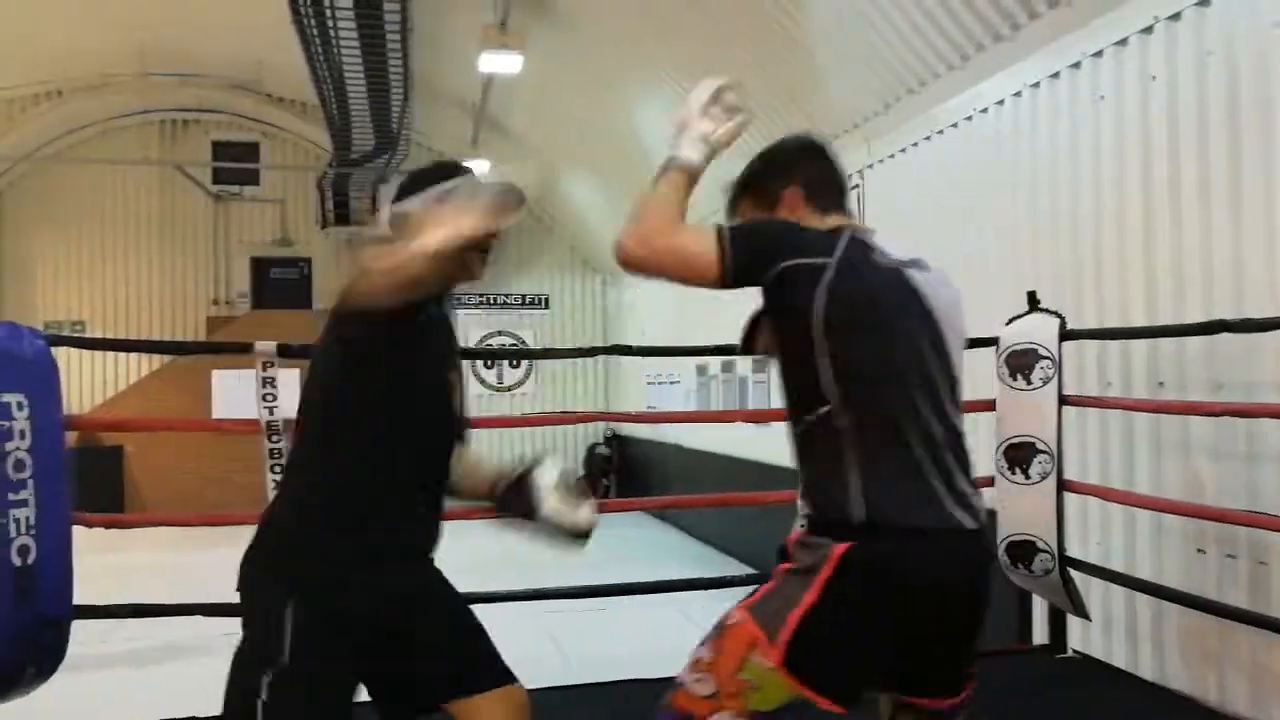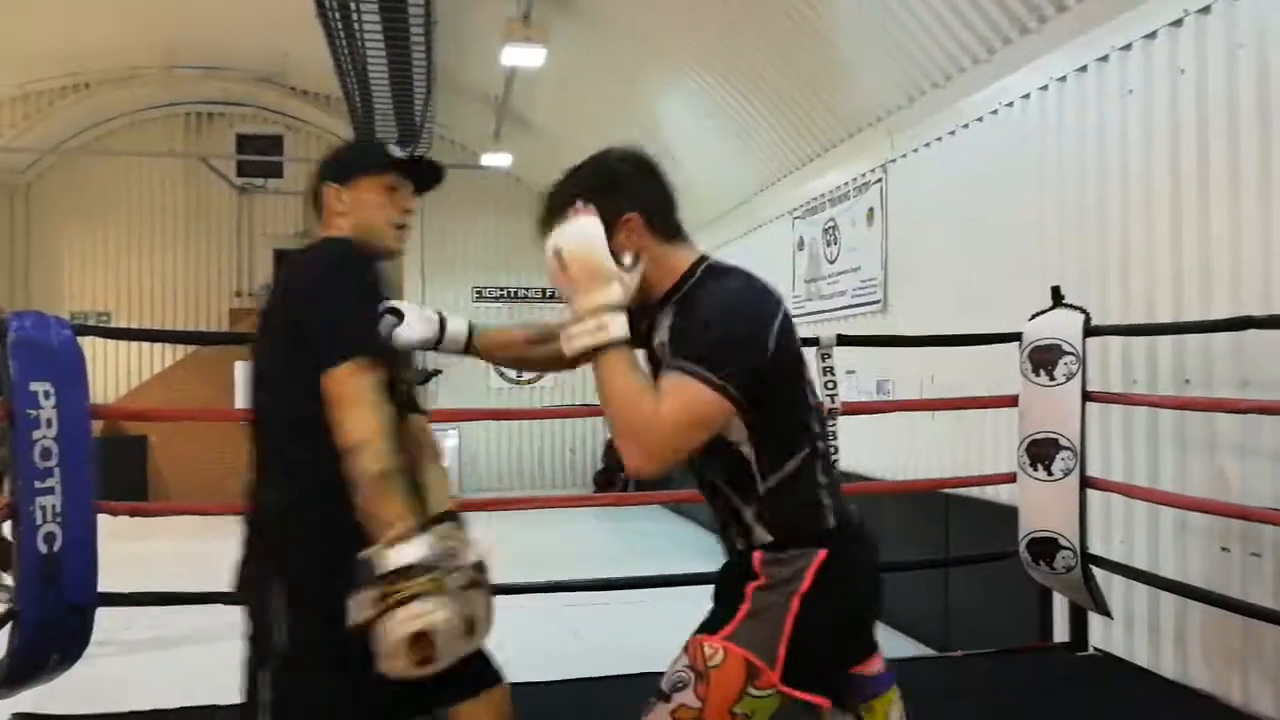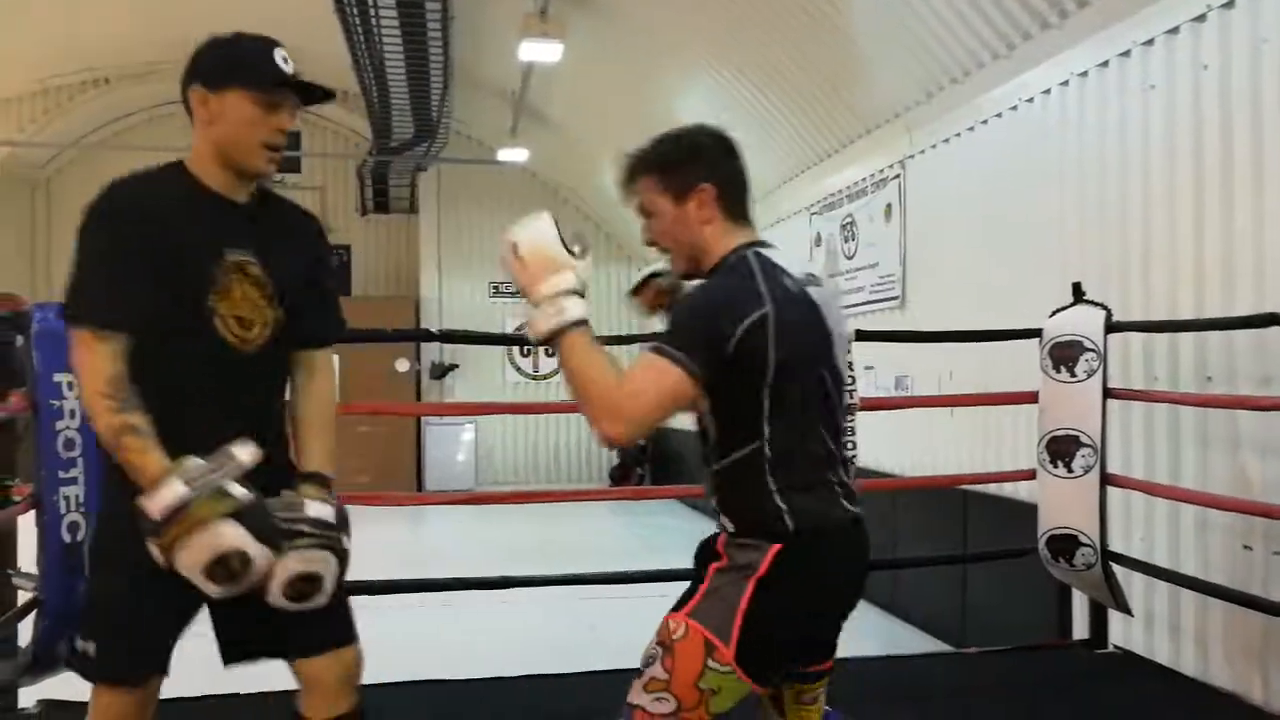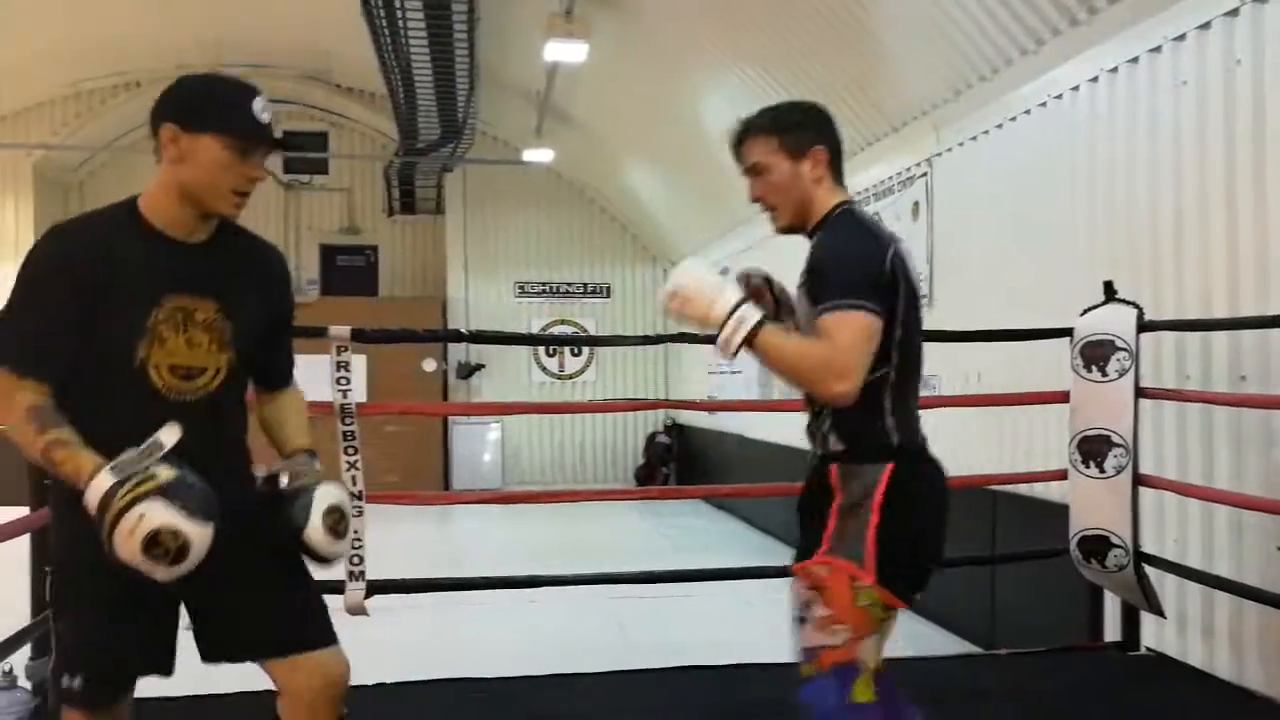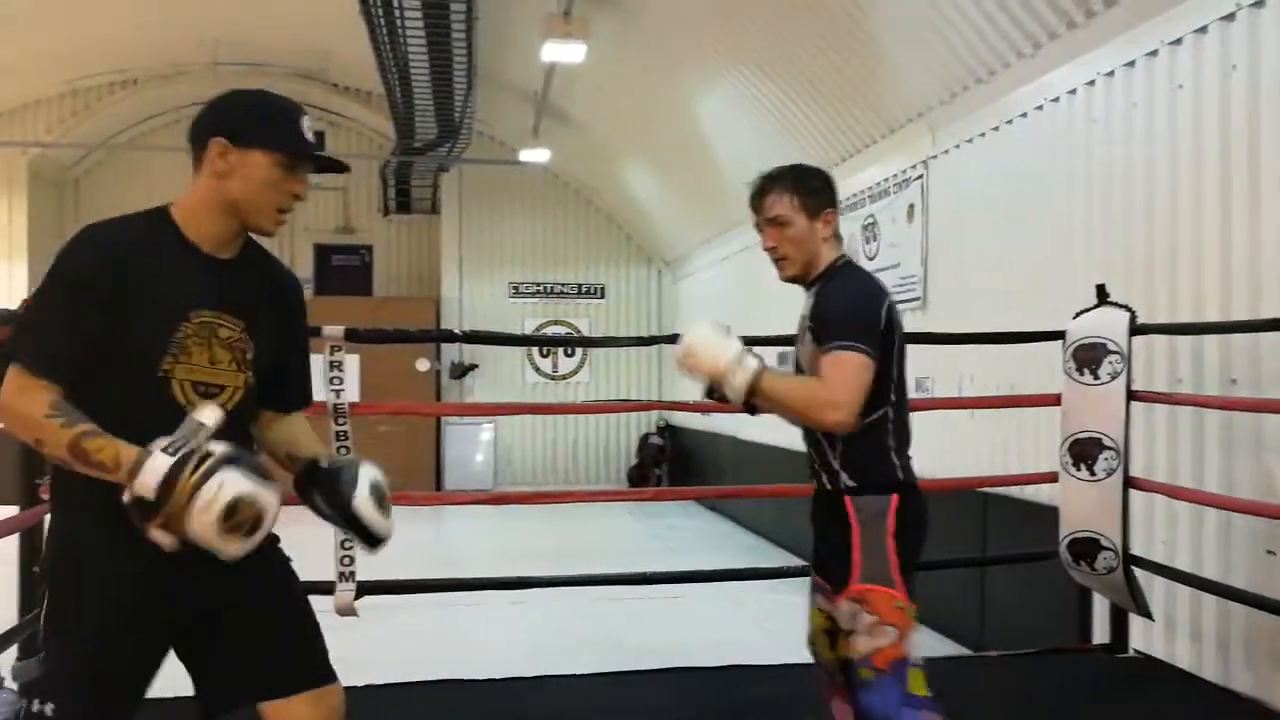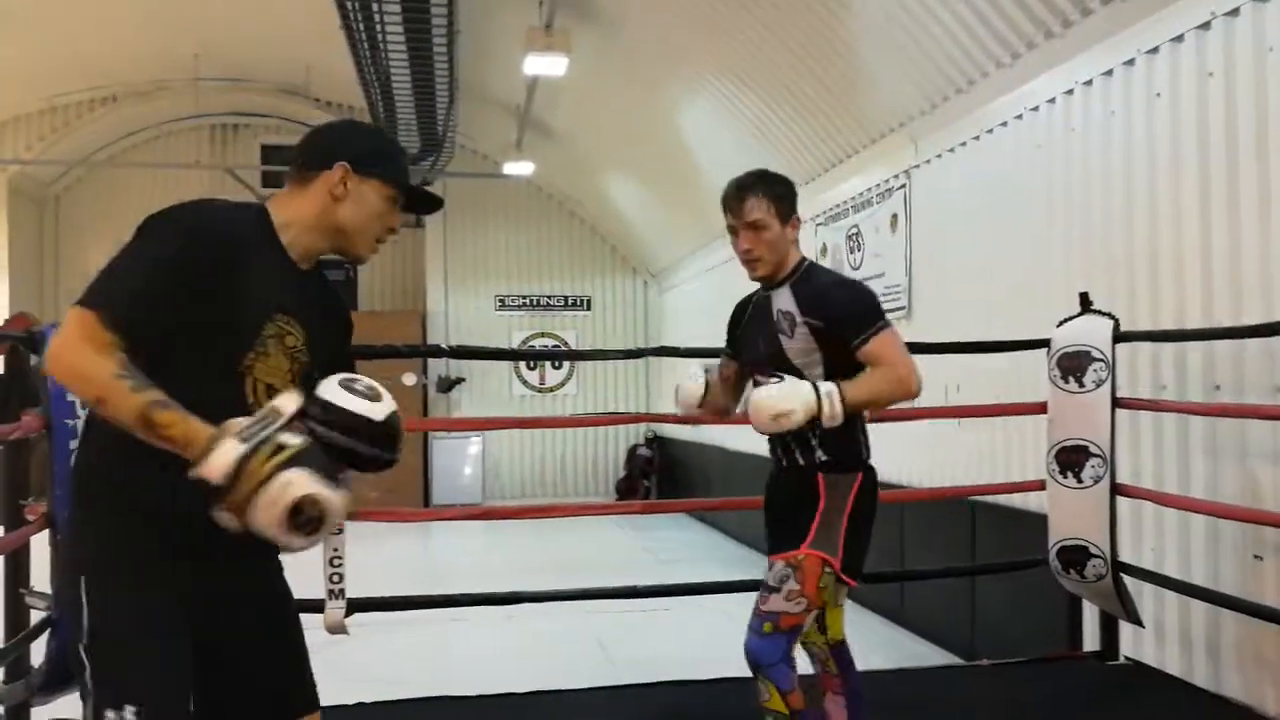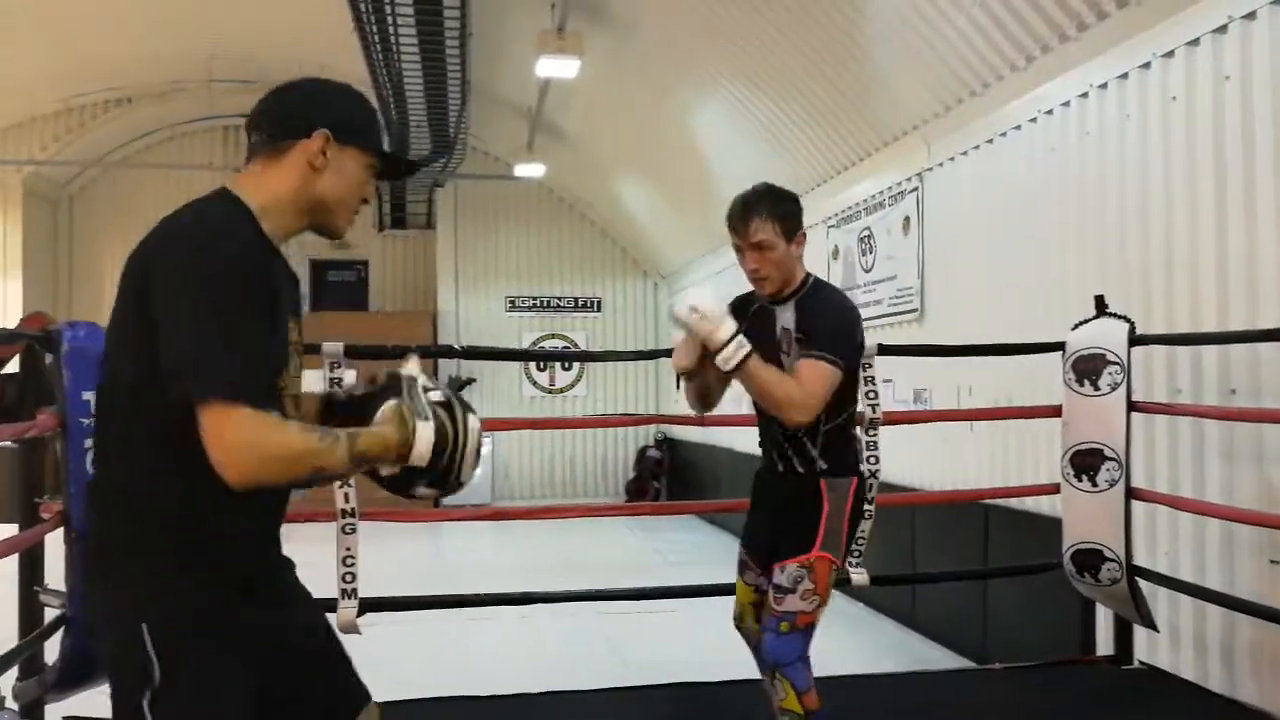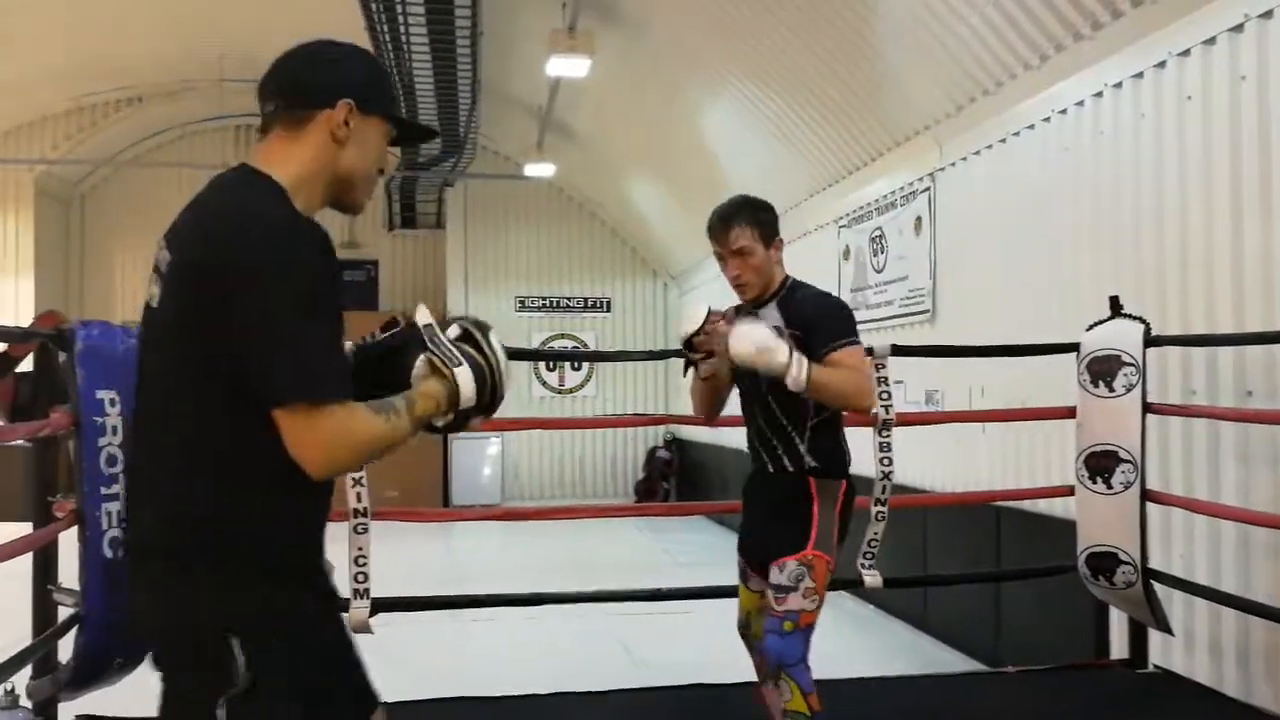
dt=0.3s
person 1, frame 1
left shoulder: (423, 317)
right shoulder: (408, 297)
right elbow: (390, 276)
left wrist: (510, 485)
right wrist: (443, 237)
left hip: (397, 569)
right hip: (314, 573)
person 1, frame 2
left shoulder: (360, 296)
right shoulder: (330, 269)
left elbow: (407, 429)
right elbow: (354, 405)
left wrist: (444, 526)
right wrist: (404, 543)
left hip: (378, 555)
right hip: (309, 561)
person 1, frame 3
left shoulder: (298, 231)
right shoulder: (132, 210)
left elbow: (313, 363)
right elbow: (99, 368)
left wrist: (315, 488)
right wrist: (169, 488)
left hip: (254, 493)
right hip: (153, 495)
person 1, frame 4
left shoulder: (259, 266)
right shoulder: (77, 254)
left wrist: (306, 472)
right wrist: (103, 485)
left hip: (226, 509)
right hip: (113, 525)
person 1, frame 5
left shoulder: (274, 288)
right shoulder: (106, 257)
left wrist: (323, 475)
right wrist: (143, 470)
left hip: (231, 540)
right hip: (107, 546)
person 1, frame 6
left shoulder: (324, 309)
right shoulder: (199, 235)
right elbow: (73, 354)
left wrist: (347, 445)
right wrist: (209, 446)
left hip: (236, 546)
right hip: (130, 543)
person 1, frame 7
left shoulder: (259, 263)
right shoulder: (210, 247)
right elbow: (243, 448)
left wrist: (350, 412)
right wrist: (393, 441)
left hip: (250, 570)
right hip: (165, 587)
person 1, frame 8
left shoulder: (233, 216)
right shoulder: (275, 237)
right elbow: (323, 444)
left wrist: (371, 372)
right wrist: (437, 393)
left hip: (264, 569)
right hip: (220, 582)
person 2, frame 1
left shoulder: (798, 256)
right shoulder: (931, 285)
left elbow: (640, 246)
left wrist: (688, 152)
left hip: (867, 559)
right hip: (960, 552)
person 2, frame 2
left shoulder: (730, 308)
right shoulder: (670, 303)
left elbow: (646, 449)
right elbow: (554, 350)
left wrist: (596, 313)
right wrist: (447, 327)
left hip: (804, 568)
right hip: (813, 561)
person 2, frame 3
left shoulder: (725, 299)
right shoulder: (801, 287)
left elbow: (618, 420)
left wrist: (557, 300)
left hip: (772, 560)
right hip: (832, 544)
person 2, frame 4
left shoulder: (849, 245)
right shoulder: (852, 245)
left elbow: (838, 379)
left wrist: (734, 313)
right wrist: (775, 306)
left hip: (873, 486)
right hip: (867, 480)
person 2, frame 5
left shoulder: (850, 295)
right shoulder: (832, 297)
left elbow: (836, 409)
right elbow: (809, 405)
left wrist: (738, 368)
right wrist: (744, 382)
left hip: (873, 510)
right hip: (844, 506)
right knee: (830, 650)
person 2, frame 6
left shoulder: (837, 295)
right shoulder: (748, 312)
left elbow: (904, 381)
right elbow: (733, 396)
left wrist: (815, 401)
right wrist: (708, 396)
left hip: (835, 487)
right hip: (789, 485)
left knee: (768, 645)
right knee: (821, 639)
person 2, frame 7
left shoulder: (832, 312)
right shoulder: (747, 311)
left elbow: (798, 408)
right elbow: (706, 399)
left wrist: (729, 344)
right wrist: (695, 360)
left hip: (824, 493)
right hip: (775, 484)
left knee: (784, 646)
right knee: (752, 621)
person 2, frame 8
left shoulder: (819, 309)
right shoulder: (739, 317)
left elbow: (862, 394)
right elbow: (707, 409)
left wrist: (785, 362)
right wrist: (706, 355)
left hip: (815, 489)
right hip: (765, 489)
left knee: (787, 643)
right knee: (756, 630)
